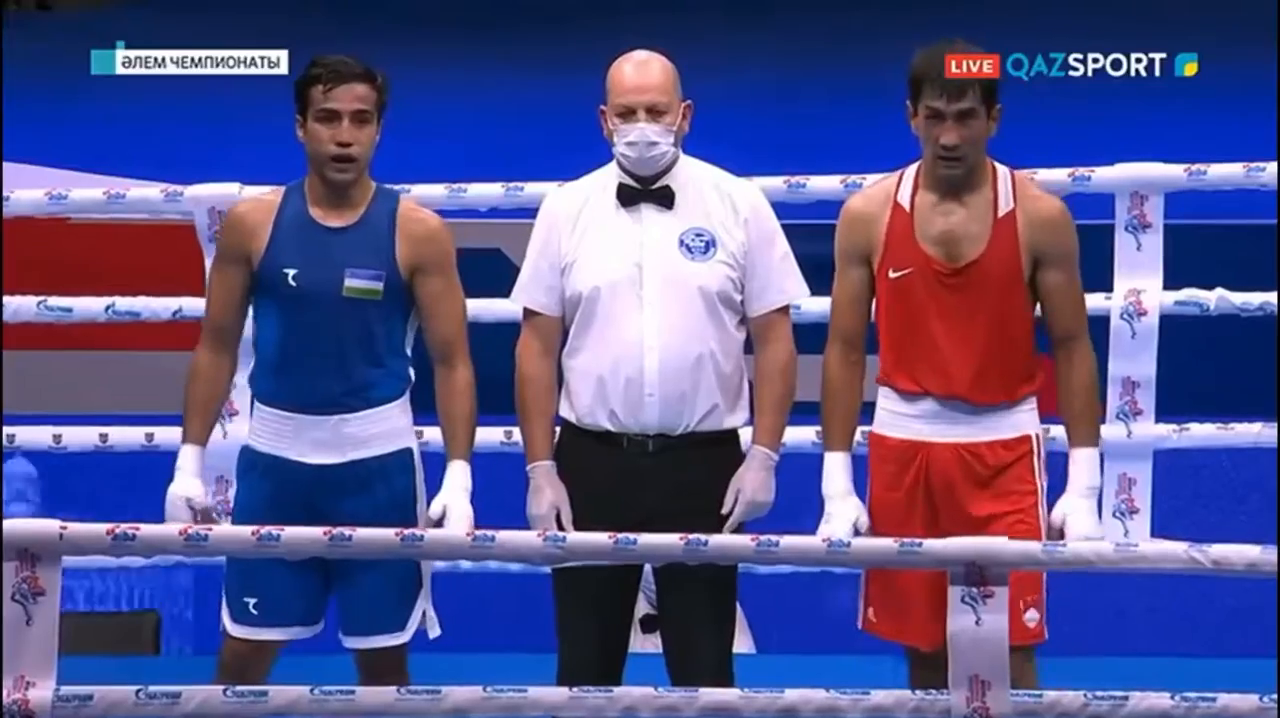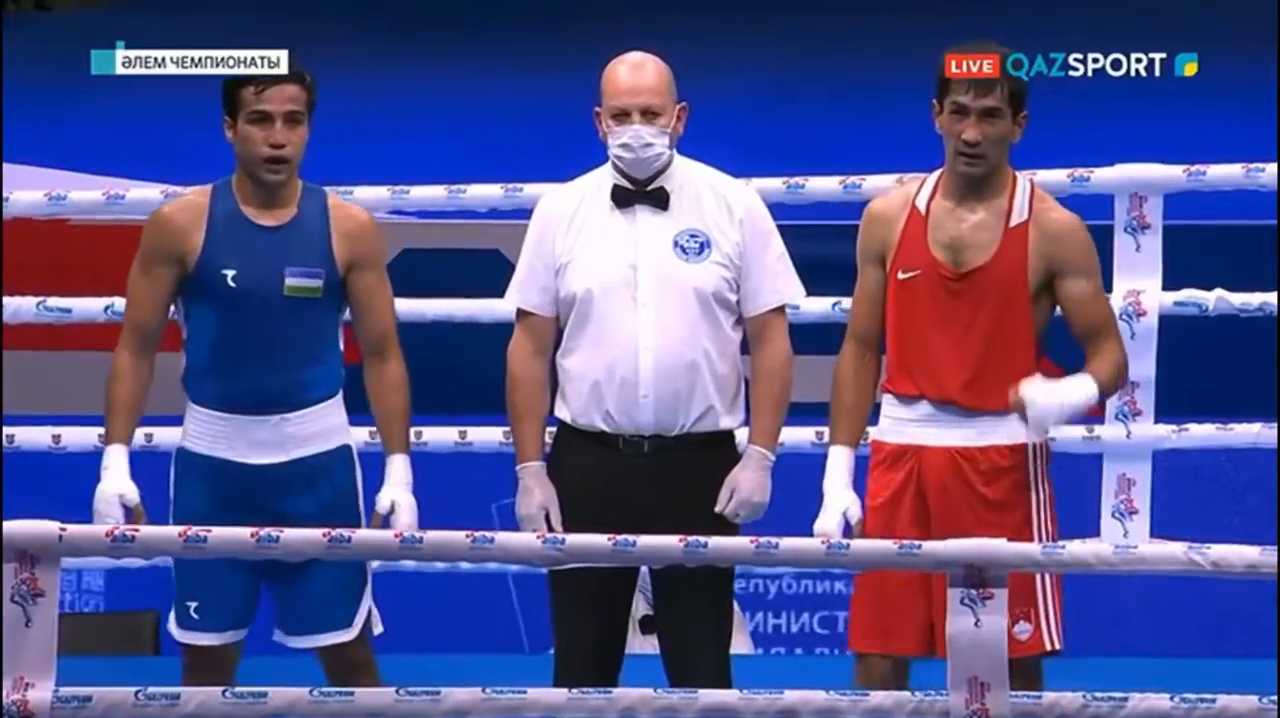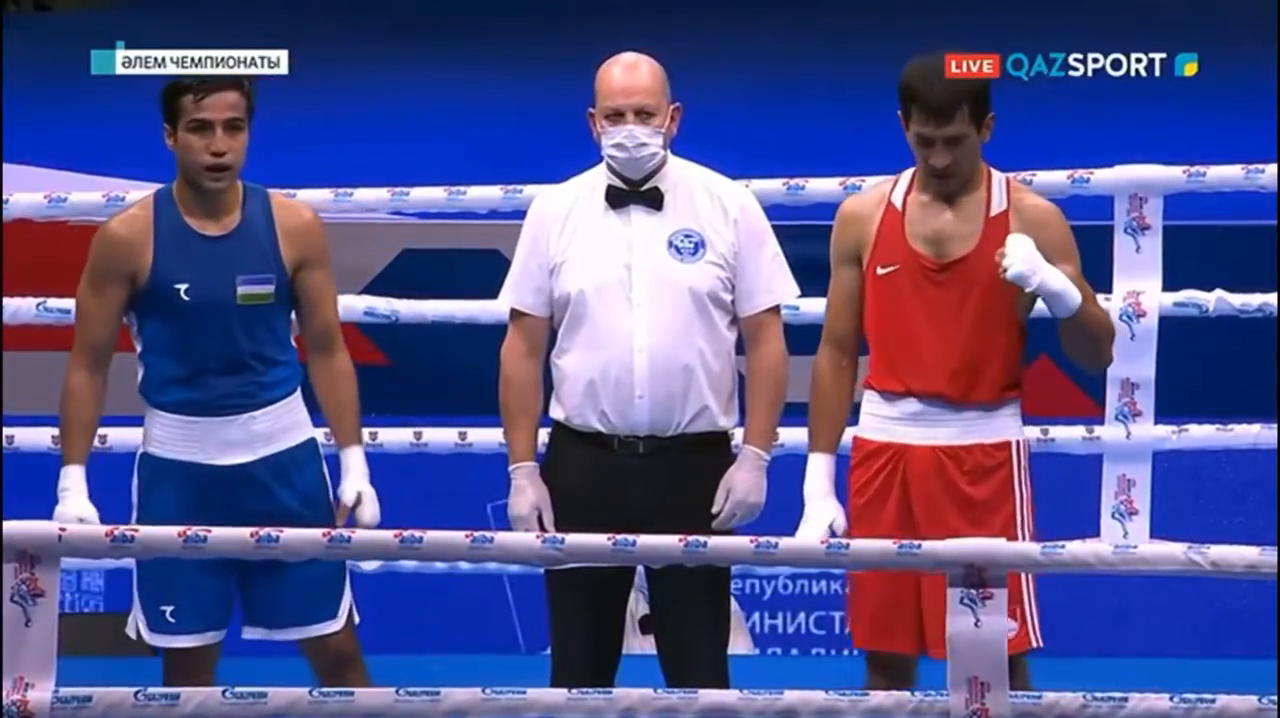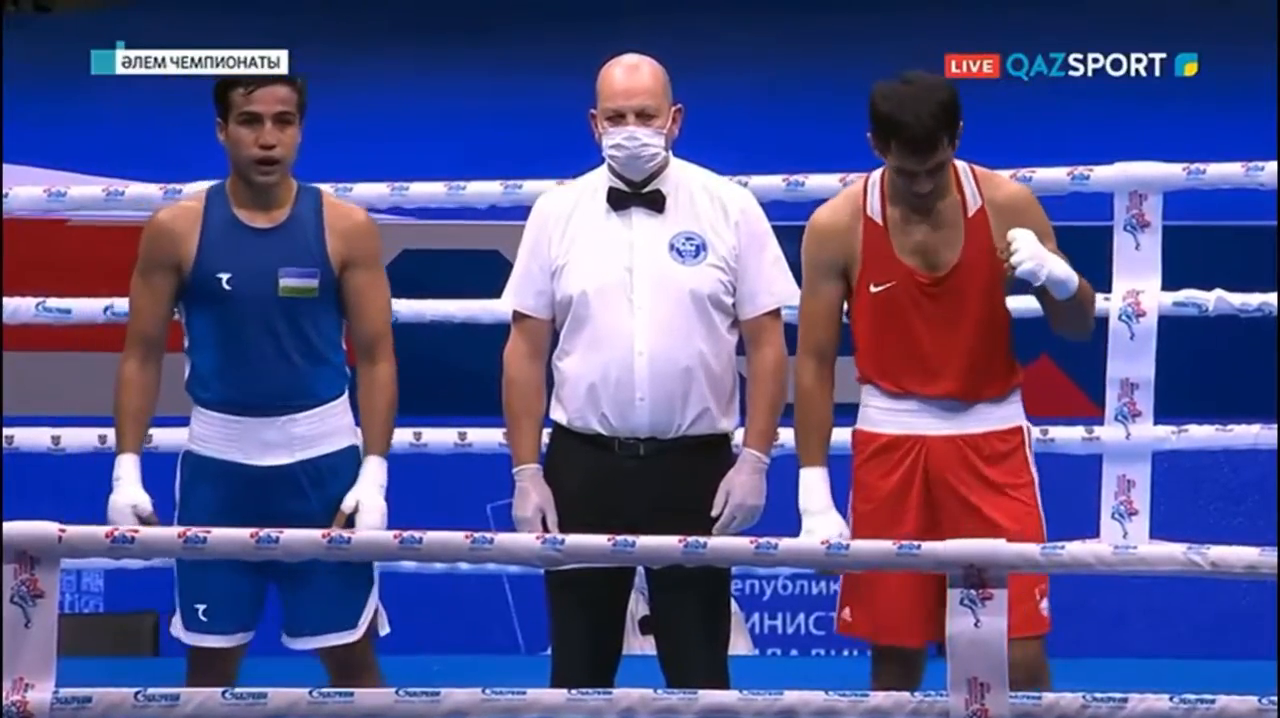
dt=0.5s
person 1, frame 1
left shoulder: (1041, 216)
right shoulder: (866, 214)
left elbow: (1073, 350)
right elbow: (845, 350)
left wrist: (1084, 483)
right wrist: (836, 482)
left hip: (1002, 449)
right hip: (904, 447)
left knee: (1009, 656)
right knee: (923, 650)
person 1, frame 2
left shoulder: (1054, 229)
right shoulder: (886, 217)
left elbow: (1113, 356)
right elbow: (860, 350)
left wrist: (1071, 393)
right wrist: (838, 474)
left hip: (1002, 459)
right hip: (901, 452)
left knee: (1014, 663)
right knee: (878, 666)
person 1, frame 3
left shoulder: (1032, 218)
right shoulder: (861, 217)
left elbow: (1097, 354)
right elbow: (837, 352)
left wrist: (1054, 286)
right wrist: (818, 483)
left hip: (983, 453)
right hip: (882, 450)
left knee: (998, 658)
right knee: (886, 660)
person 1, frame 4
left shoulder: (1007, 205)
right shoulder: (835, 226)
left elbow: (1079, 326)
right elbow: (814, 362)
left wrist: (1058, 275)
right wrist: (815, 495)
left hip: (990, 439)
right hip: (890, 442)
left knee: (1023, 652)
right knee: (894, 654)
person 2, frame 1
left shoulder: (739, 205)
right shoulder: (565, 209)
left elbow: (774, 339)
right elbow: (537, 346)
left wrist: (763, 456)
right wrist: (540, 468)
left hip: (704, 465)
right hip: (591, 463)
left knee: (703, 664)
right knee: (586, 662)
person 2, frame 2
left shoulder: (733, 206)
right shoulder: (559, 210)
left elbow: (769, 339)
right elbow: (530, 346)
left wrist: (759, 455)
right wrist: (529, 468)
left hip: (700, 463)
right hip: (586, 464)
left knee: (701, 665)
right knee: (582, 663)
person 2, frame 3
left shoulder: (729, 206)
right shoulder: (554, 211)
left elbow: (765, 339)
right elbow: (523, 347)
left wrist: (755, 456)
right wrist: (522, 469)
left hip: (695, 465)
right hip: (582, 464)
left knee: (698, 664)
right knee: (579, 663)
person 2, frame 4
left shoulder: (731, 208)
right shoulder: (556, 213)
left elbow: (766, 344)
right elbow: (526, 350)
left wrist: (755, 460)
right wrist: (526, 472)
left hip: (695, 467)
right hip: (583, 466)
left knee: (698, 665)
right knee: (580, 665)
person 3, frame 1
left shoulder: (417, 231)
right shoulder: (250, 223)
left elbow: (452, 361)
right elbow: (216, 347)
left wrist: (458, 475)
right wrist: (189, 459)
left hip: (378, 456)
right hip: (274, 457)
left knee: (383, 657)
right knee: (242, 654)
person 3, frame 2
left shoulder: (350, 228)
right shoulder: (180, 224)
left elbow: (382, 356)
right elbow: (135, 348)
left wrist: (398, 467)
right wrist: (115, 458)
left hip: (316, 455)
right hip: (213, 458)
left knee: (349, 652)
right knee: (207, 655)
person 3, frame 3
left shoulder: (295, 225)
right shoulder: (127, 237)
left elbow: (327, 350)
right elbow: (88, 365)
left wrist: (354, 461)
right wrist: (72, 479)
left hip: (282, 452)
right hip: (179, 461)
left knee: (335, 647)
right knee: (185, 659)
person 3, frame 4
left shoulder: (347, 227)
right shoulder: (175, 229)
left elbow: (376, 358)
right elbow: (141, 356)
left wrist: (374, 470)
right wrist: (126, 467)
left hip: (322, 457)
right hip: (218, 461)
left knee: (351, 655)
right knee: (211, 660)
